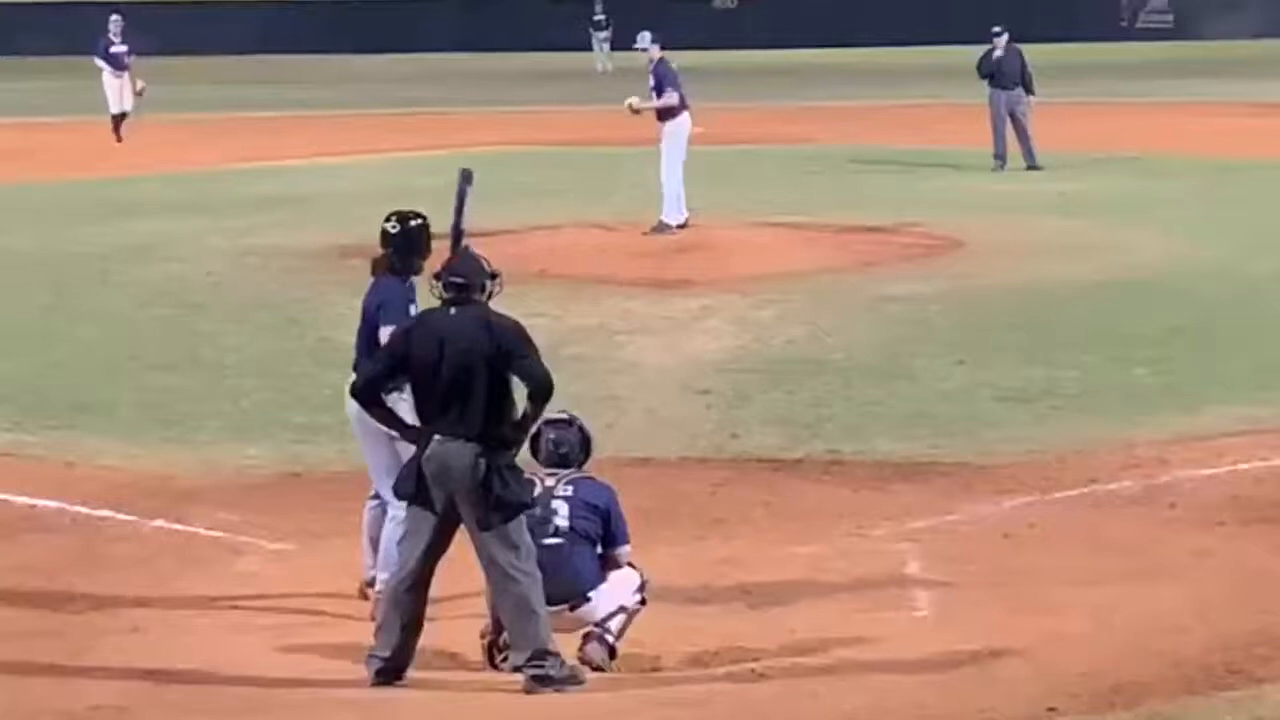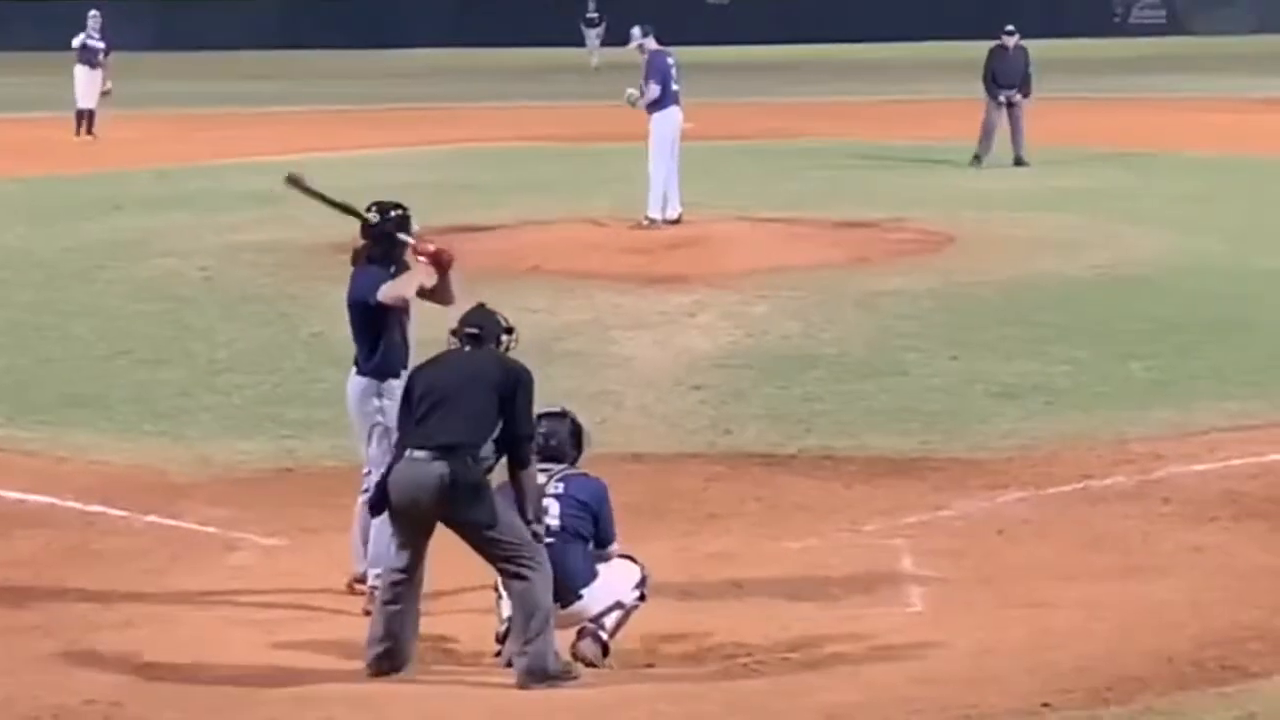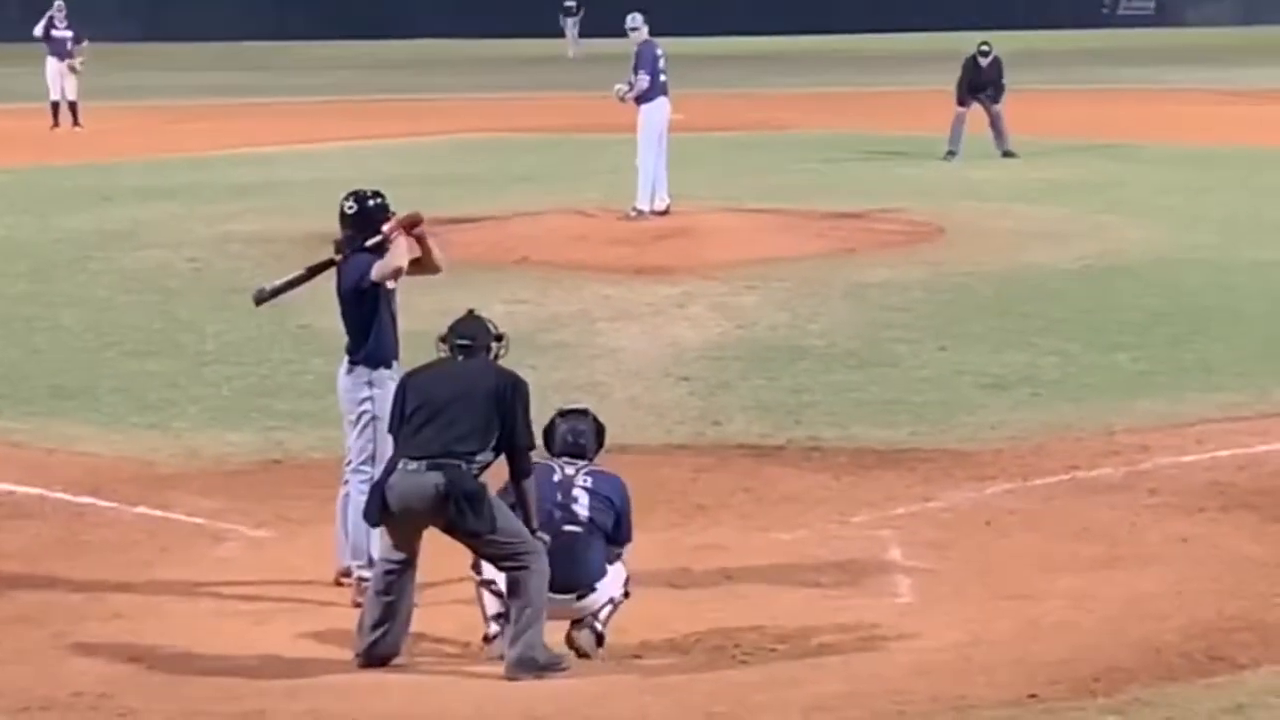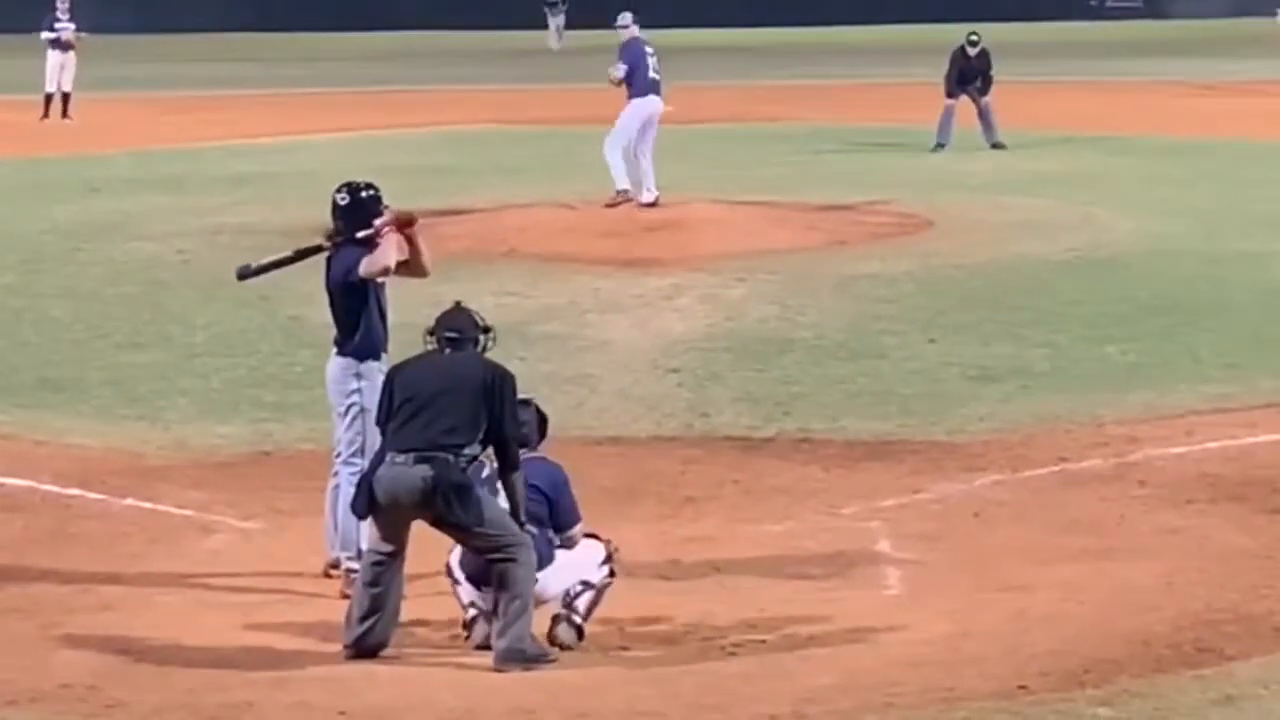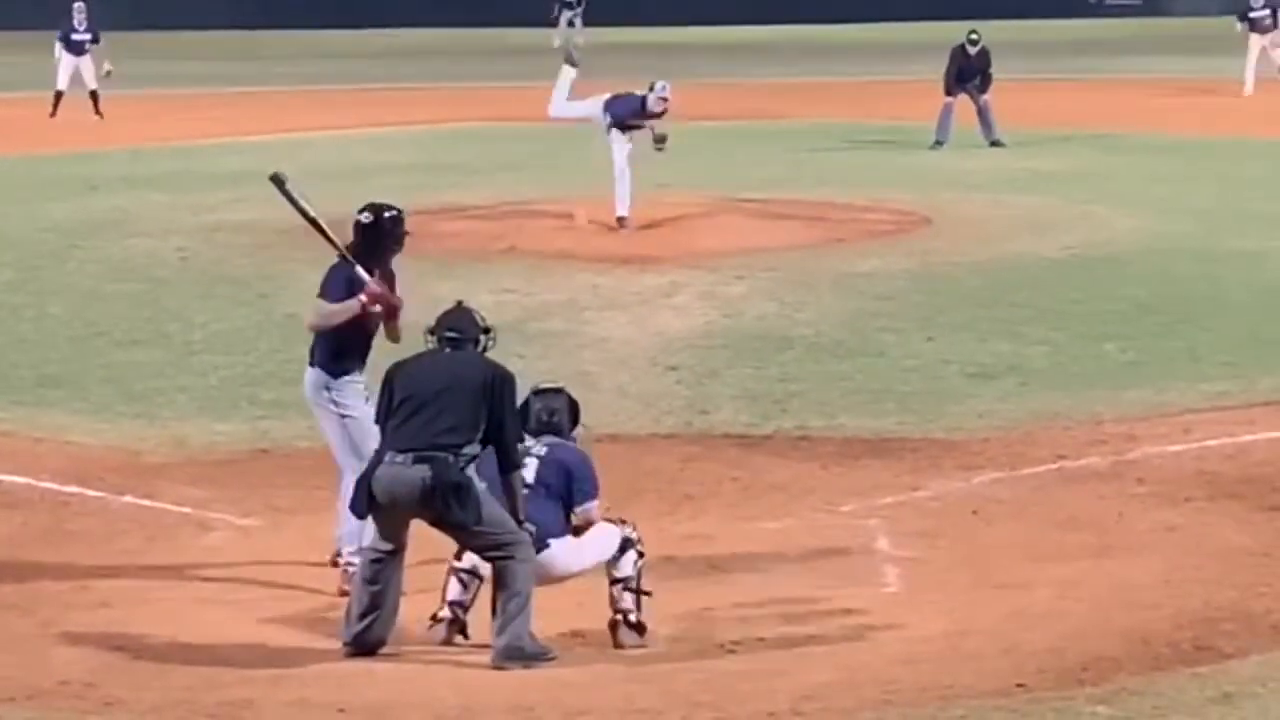
dt=1s
person 1, frame 1
left shoulder: (397, 284)
right shoulder: (392, 291)
right hip: (381, 397)
left knee: (384, 490)
right knee: (406, 496)
left ankle: (373, 576)
right ankle: (386, 593)
person 1, frame 2
left shoulder: (393, 270)
right shoulder: (368, 277)
left elbow: (443, 298)
right elbow: (401, 295)
left wrist: (440, 269)
right wrist: (422, 266)
left hip: (383, 384)
right hip: (378, 389)
left knee: (378, 480)
left ankle: (364, 570)
right ankle: (380, 587)
person 1, frame 3
left shoulder: (374, 259)
right shoulder: (357, 264)
left elbow: (432, 267)
right elbow: (396, 267)
left wrist: (418, 235)
right wrist: (399, 238)
left hip: (373, 372)
right hip: (368, 377)
left knee: (358, 471)
right knee: (372, 475)
left ankle: (350, 562)
right ankle: (366, 577)
person 1, frame 4
left shoulder: (364, 251)
right shoulder: (348, 257)
left elbow: (421, 269)
right elbow: (383, 266)
left wrist: (409, 235)
right wrist: (390, 238)
left hip: (358, 366)
right hip: (358, 369)
left knee: (347, 463)
right knee: (362, 468)
left ankle: (339, 553)
right ankle: (355, 569)
person 1, frame 5
left shoulder: (381, 275)
right shoulder: (344, 274)
left elbow: (393, 337)
right elbow: (316, 320)
left wrist: (391, 313)
right wrist: (363, 300)
left hip: (350, 379)
right hip: (332, 381)
left knee: (360, 462)
right knee: (371, 469)
left ankle: (345, 547)
right ankle: (354, 569)
person 2, frame 1
left shoulder: (415, 331)
right shoulder: (499, 329)
left elbow: (363, 388)
right elbow: (541, 384)
left wrist: (410, 430)
right wrist: (520, 429)
left hip: (432, 458)
right hip: (482, 460)
left knee: (411, 563)
right knee: (513, 566)
left ankle: (385, 662)
right ankle: (540, 666)
person 2, frame 2
left shoulder: (426, 369)
right shoulder: (512, 372)
right elbow: (519, 453)
right wrist: (530, 516)
left hip: (404, 474)
right hip: (455, 475)
left knee: (404, 561)
right knee: (527, 561)
left ankle: (384, 655)
right ankle: (537, 664)
person 2, frame 3
left shoulder: (414, 378)
right shoulder: (507, 382)
right elbow: (520, 464)
right wrist: (532, 525)
left hip: (400, 481)
right hip: (451, 484)
left knee: (397, 556)
right knee: (529, 556)
left ankle: (375, 648)
right ankle: (527, 656)
person 2, frame 4
left shoulder: (401, 371)
right shoulder: (494, 375)
right elbow: (508, 455)
left wrist: (399, 486)
right wrist: (520, 516)
left hip: (388, 474)
right hip: (439, 477)
left knee: (384, 549)
right knee: (516, 548)
left ankle: (363, 640)
right ankle: (515, 648)
person 2, frame 5
left shoulder: (401, 370)
right shoulder: (494, 375)
right elbow: (507, 454)
left wrist: (398, 481)
right wrist: (519, 517)
left hip: (386, 473)
right hip: (438, 476)
left knee: (385, 545)
right knee: (515, 546)
left ankle: (361, 637)
right ankle: (514, 645)
person 3, frame 1
right shoulder: (600, 491)
right elbow: (620, 558)
left wrist: (496, 625)
right hip: (581, 606)
right knee: (632, 579)
right ankle: (600, 639)
person 3, frame 2
left shoulder: (507, 490)
right shoulder: (590, 486)
right elbow: (608, 553)
right hip: (577, 600)
right knee: (633, 573)
left ankle: (513, 633)
right ankle: (594, 637)
person 3, frame 3
left shoulder: (529, 474)
right shoulder: (612, 484)
right elbow: (617, 551)
right hip: (583, 597)
left knee: (485, 561)
right knee: (618, 574)
left ankle: (499, 632)
right ankle: (589, 628)
person 3, frame 4
left shoulder: (474, 471)
right shoulder: (548, 470)
right elbow: (572, 538)
left hip: (481, 586)
right hip: (536, 583)
left knee: (457, 559)
right knee: (600, 553)
left ankle: (478, 618)
right ankle: (569, 621)
person 3, frame 5
right shoulder: (573, 455)
right elbow: (590, 516)
right hip: (549, 555)
right knee: (625, 537)
left ankle: (447, 621)
right ankle: (627, 626)
person 4, frame 1
left shoulder: (663, 69)
right shoulder: (655, 65)
left elbow: (672, 99)
left wrist: (644, 104)
right wrist: (642, 104)
left hip: (675, 122)
right hip: (672, 122)
left knee: (669, 174)
right knee: (674, 173)
left ankle: (669, 221)
right ankle: (680, 216)
person 4, frame 2
left shoulder: (653, 59)
right shoulder: (668, 56)
left elbow: (654, 92)
left wrist: (639, 102)
right wrist: (640, 93)
left hip: (662, 115)
right hip: (674, 112)
left knee: (657, 167)
right knee: (670, 166)
left ankle: (654, 216)
right ankle: (673, 212)
person 4, frame 3
left shoulder: (644, 50)
right shoulder: (655, 48)
left elbow: (644, 83)
left wrist: (629, 95)
right wrist: (629, 86)
left hip: (650, 106)
right hip: (661, 103)
left knee: (645, 159)
right knee: (658, 157)
left ankle: (642, 207)
right ankle: (661, 203)
person 4, frame 4
left shoulder: (629, 45)
right shoulder: (647, 47)
left elbow: (619, 74)
left wrist: (613, 76)
right wrist: (618, 76)
left hip: (641, 102)
right hip: (656, 102)
left knee: (612, 146)
right knee: (642, 152)
left ankle: (623, 189)
right ankle: (649, 195)
person 4, frame 5
left shoulder: (661, 109)
right shoulder: (632, 104)
left wrist: (655, 130)
left hip: (620, 129)
right hip: (601, 109)
left knee: (622, 166)
right knee: (557, 109)
left ankle: (622, 214)
right ankle: (570, 68)
